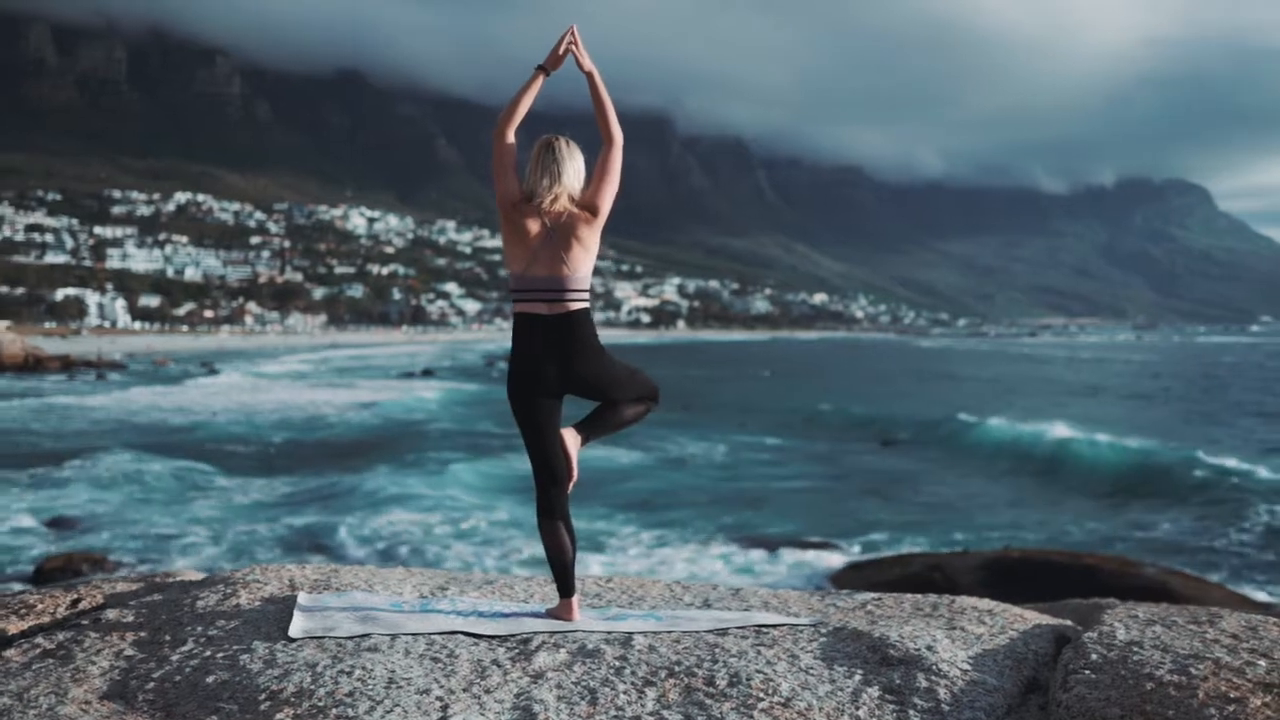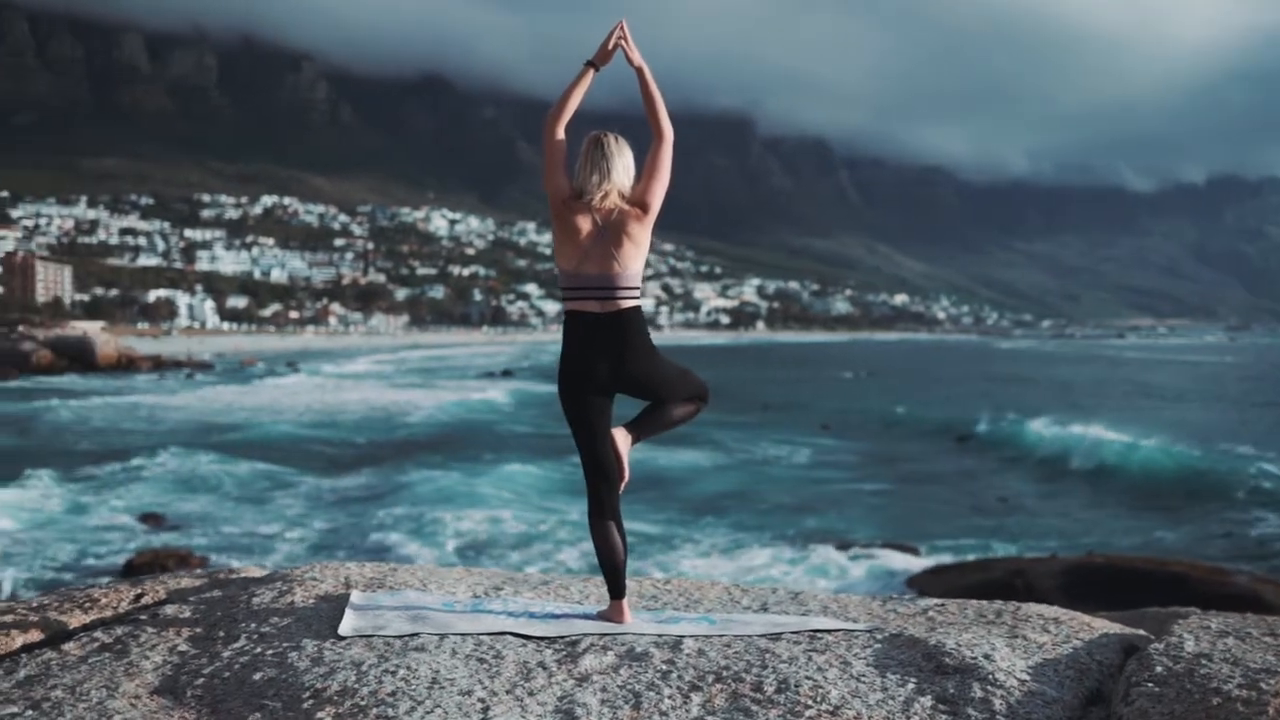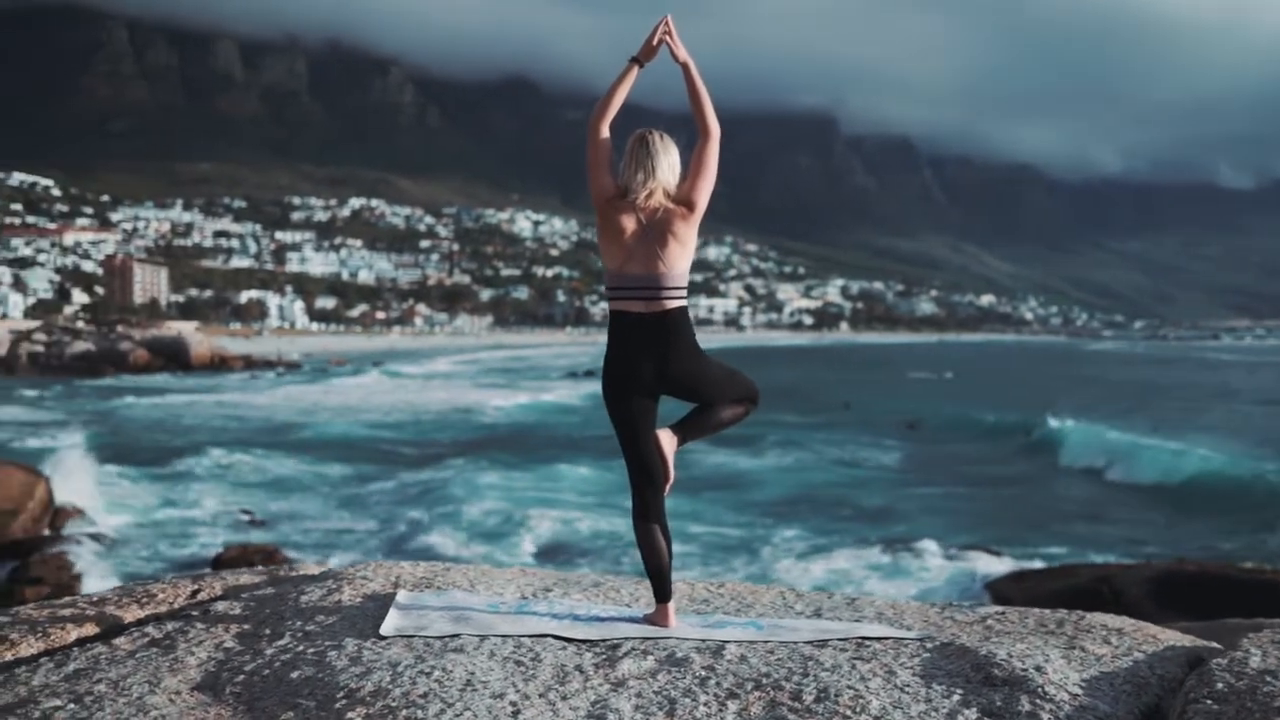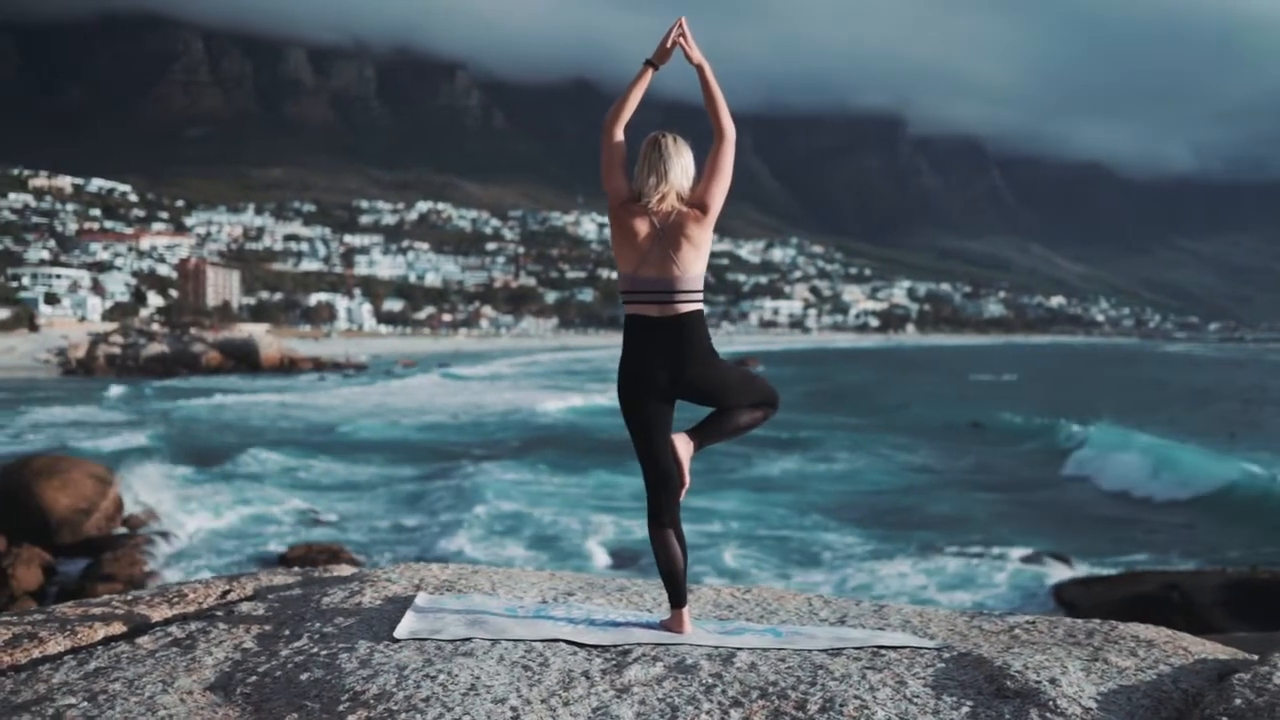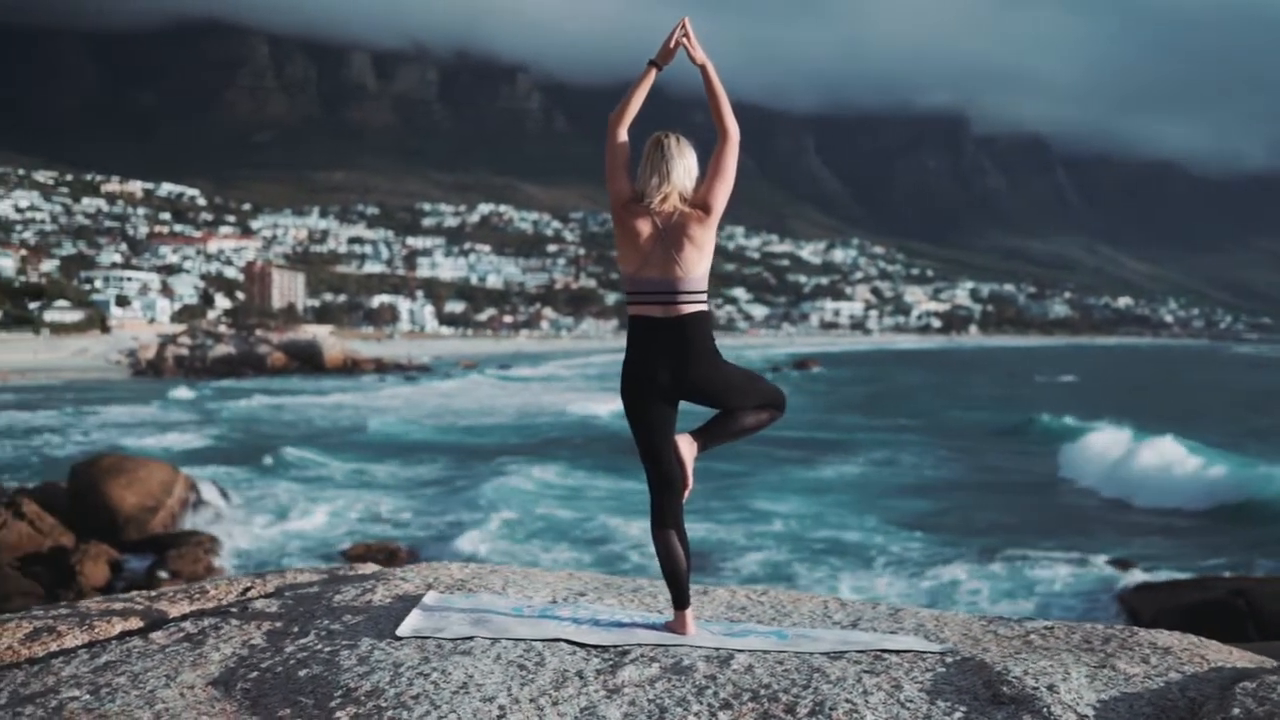
dt=1s
person 1, frame 1
left shoulder: (514, 216)
right shoulder: (589, 218)
left elbow: (503, 133)
right elbow: (615, 139)
left wrist: (546, 69)
right wrist: (588, 69)
left hip: (528, 359)
right hip: (579, 354)
left knee: (549, 488)
right knee: (645, 393)
left ankle: (567, 602)
right ankle: (578, 435)
person 1, frame 2
left shoulder: (564, 214)
right shoulder: (640, 215)
left elbow: (554, 129)
right elbow: (665, 136)
left wrist: (594, 64)
right wrist: (638, 64)
left hip: (580, 358)
right hip: (630, 352)
left knee: (601, 488)
right knee: (695, 393)
left ankle: (618, 605)
right ankle: (628, 435)
person 1, frame 3
left shoulder: (609, 213)
right shoulder: (686, 215)
left elbow: (598, 128)
right elbow: (711, 133)
left wrist: (639, 60)
right wrist: (684, 60)
left hip: (625, 359)
right hip: (676, 353)
left knee: (645, 490)
right knee: (745, 395)
left ankle: (664, 609)
right ankle: (675, 436)
person 1, frame 4
left shoulder: (623, 217)
right shoulder: (700, 218)
left elbow: (612, 131)
right elbow: (726, 134)
left wrist: (653, 63)
right wrist: (699, 63)
left hip: (640, 363)
right hip: (691, 358)
left knee: (661, 495)
right knee: (765, 398)
left ankle: (679, 615)
right ankle: (691, 441)
person 1, frame 5
left shoulder: (626, 217)
right shoulder: (703, 218)
left elbow: (615, 132)
right elbow: (730, 134)
left wrist: (656, 64)
right wrist: (701, 62)
left hip: (643, 364)
right hip: (694, 359)
left knee: (664, 496)
right knee: (771, 401)
left ankle: (682, 617)
right ankle: (694, 443)
